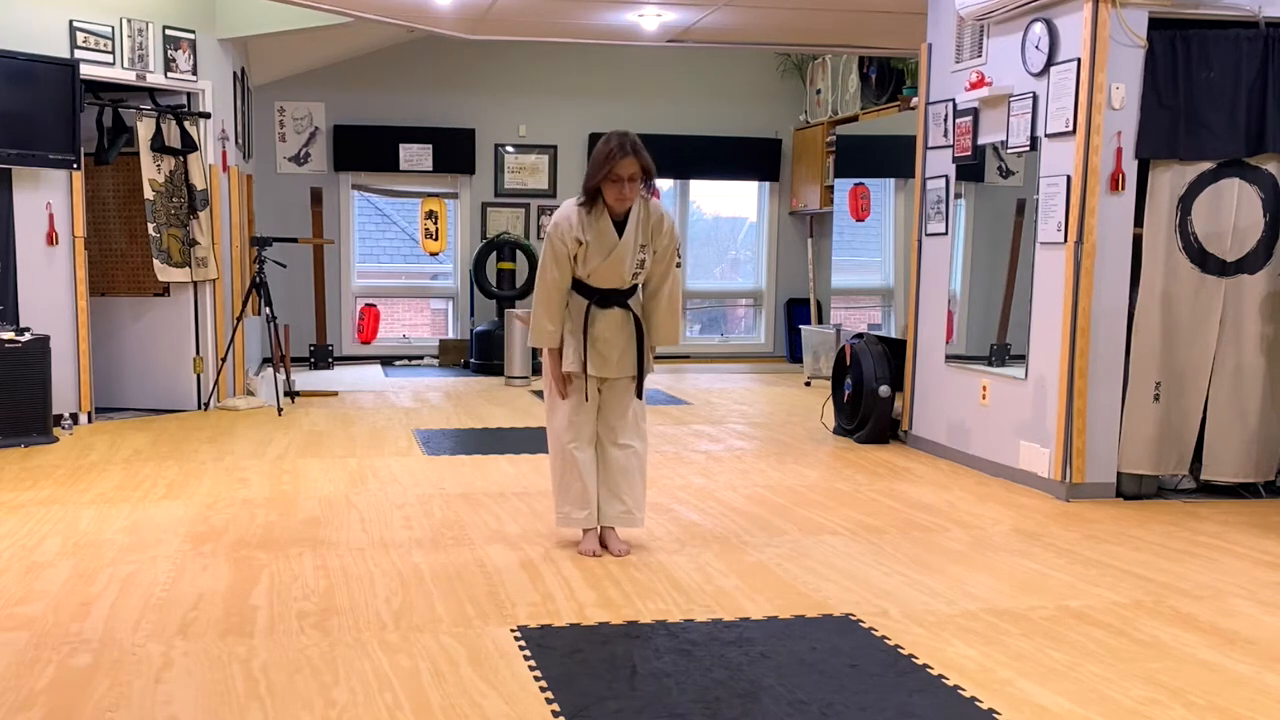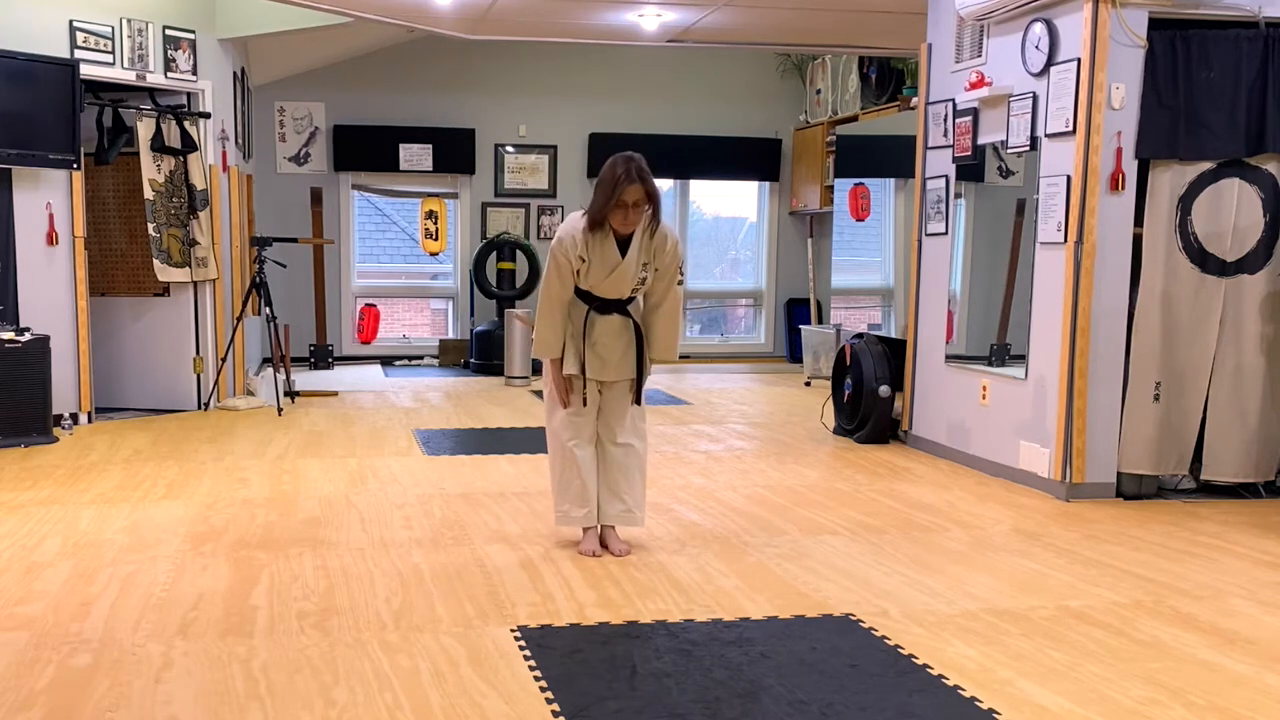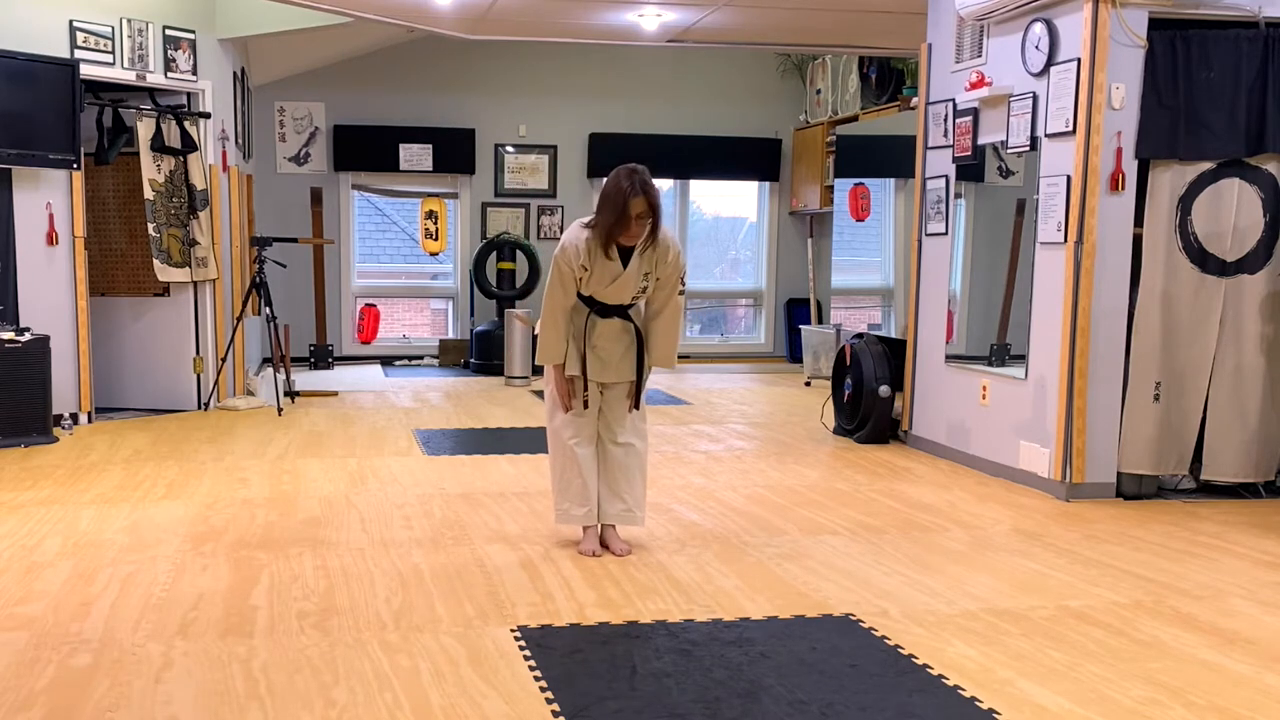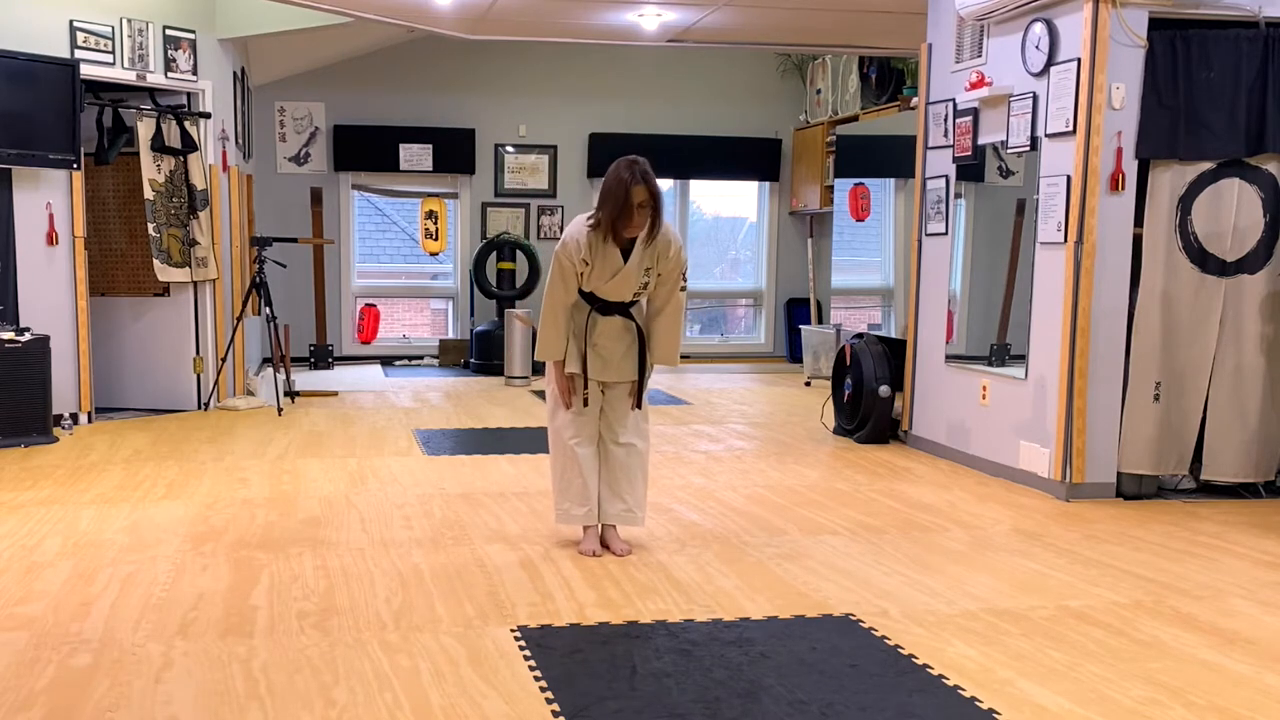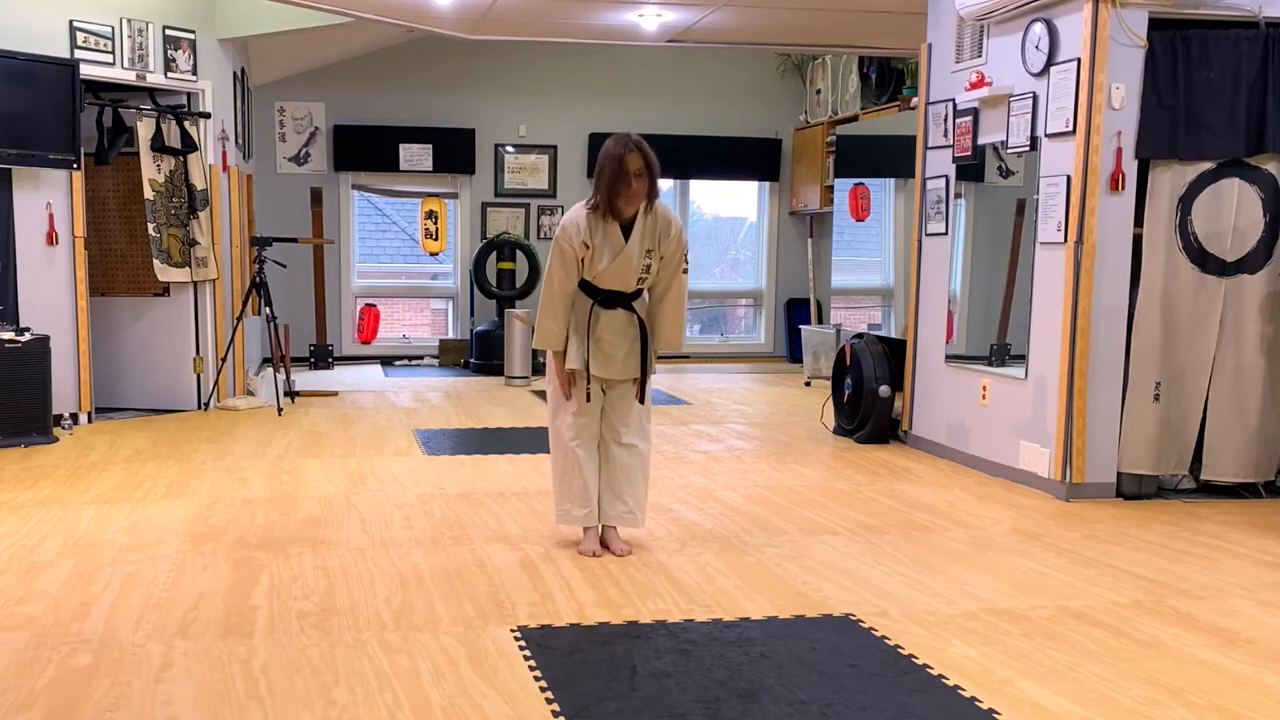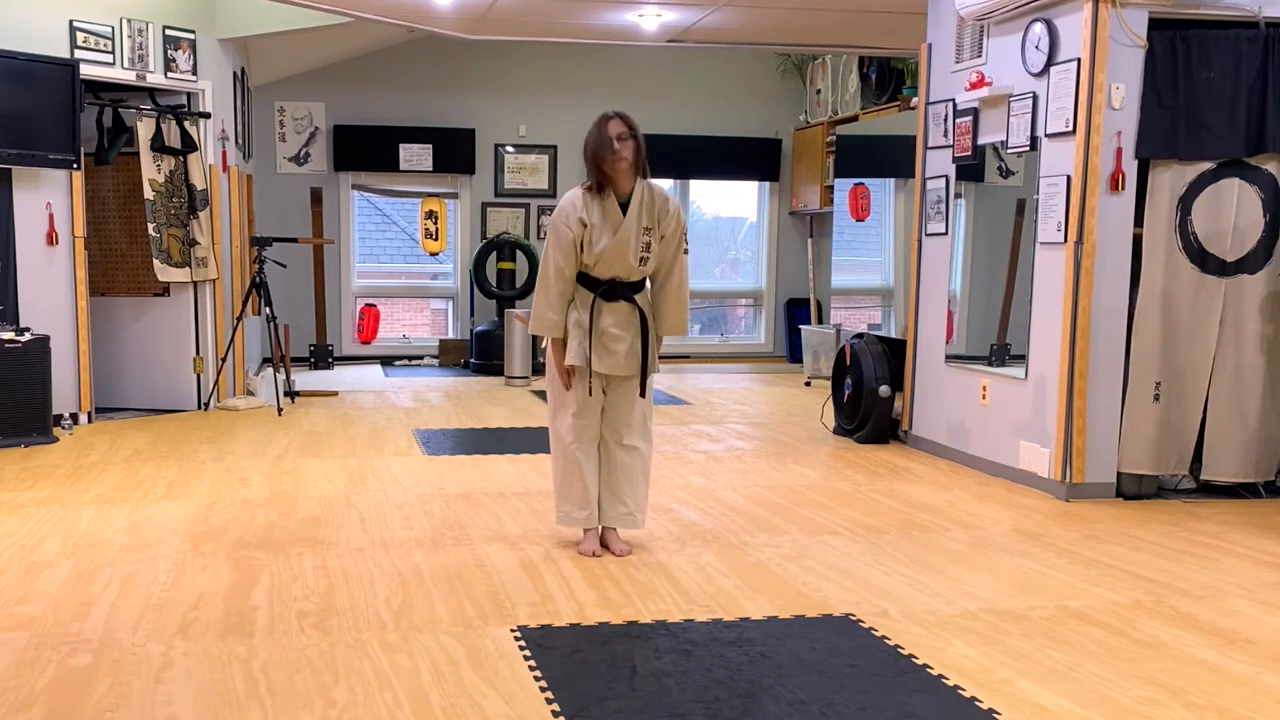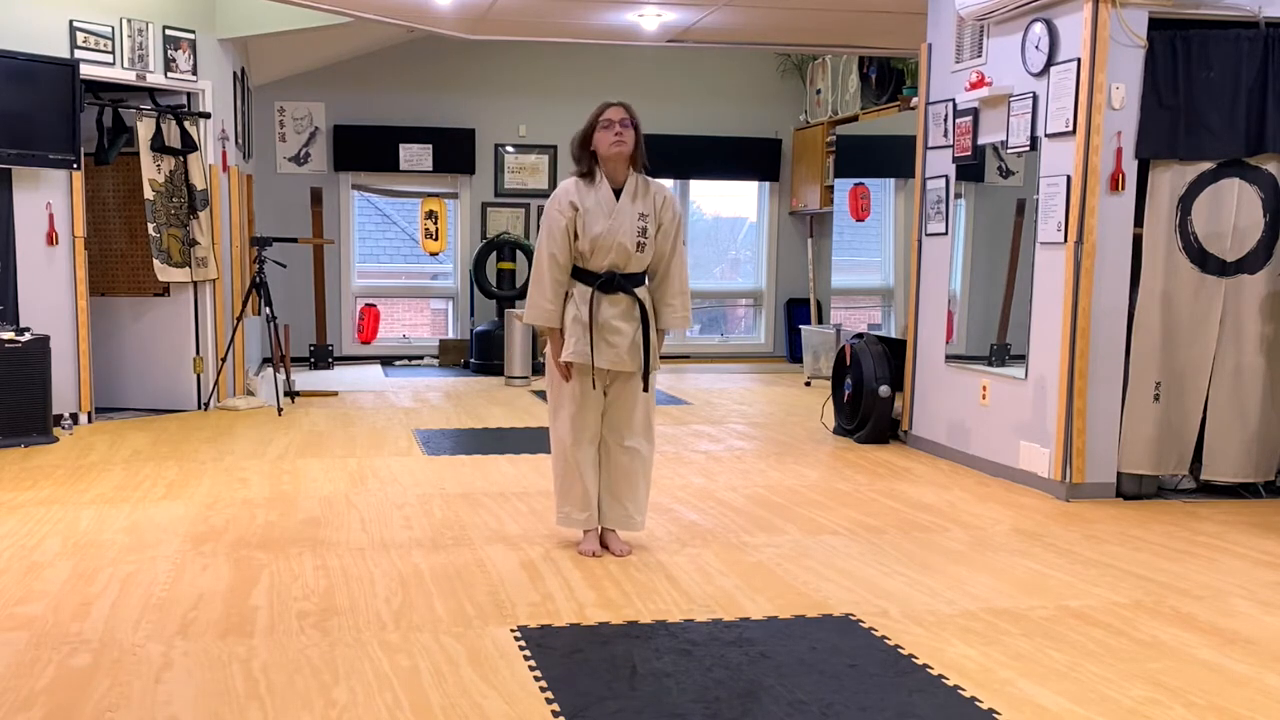
dt=0.2s
person 1, frame 1
left shoulder: (659, 222)
right shoulder: (569, 219)
left elbow: (661, 289)
right elbow: (551, 289)
left wrist: (650, 347)
right wrist: (553, 350)
left hip: (625, 329)
right hip: (576, 328)
left knee: (624, 430)
right knee: (573, 429)
left ankle: (610, 524)
right ankle: (587, 525)
person 1, frame 2
left shoulder: (663, 240)
right shoulder: (573, 235)
left elbow: (662, 304)
right elbow: (554, 301)
left wrist: (646, 361)
right wrist: (555, 363)
left hip: (625, 335)
right hip: (576, 334)
left knee: (624, 431)
right knee: (573, 429)
left ankle: (610, 524)
right ankle: (587, 524)
person 1, frame 3
left shoulder: (666, 251)
right shoulder: (576, 244)
left elbow: (663, 312)
right elbow: (557, 308)
left wrist: (644, 370)
right wrist: (558, 368)
left hip: (625, 338)
right hip: (576, 336)
left knee: (624, 431)
right knee: (574, 430)
left ankle: (611, 524)
right ankle: (588, 524)
person 1, frame 4
left shoulder: (667, 245)
right shoulder: (578, 239)
left elbow: (664, 309)
right elbow: (558, 304)
left wrist: (647, 367)
right wrist: (559, 365)
left hip: (627, 337)
right hip: (577, 335)
left knee: (626, 431)
right knee: (575, 429)
left ankle: (611, 524)
right ankle: (588, 525)
person 1, frame 5
left shoulder: (667, 226)
right shoulder: (578, 223)
left elbow: (667, 294)
right elbow: (558, 292)
left wrist: (652, 354)
right wrist: (558, 355)
left hip: (630, 332)
right hip: (580, 332)
left knee: (628, 432)
right knee: (577, 429)
left ankle: (612, 524)
right ankle: (588, 525)
person 1, frame 6
left shoulder: (664, 207)
right shoulder: (575, 206)
left elbow: (669, 279)
right elbow: (557, 277)
left wrist: (656, 340)
right wrist: (557, 342)
left hip: (632, 327)
right hip: (581, 325)
left knee: (629, 432)
right knee: (577, 430)
left ankle: (613, 525)
right ankle: (588, 525)
person 1, frame 7
left shoulder: (660, 198)
right shoulder: (569, 195)
left elbow: (669, 271)
right elbow: (551, 267)
left wrist: (659, 334)
right wrist: (554, 334)
left hip: (634, 323)
right hip: (580, 321)
left knee: (630, 433)
right knee: (577, 431)
left ankle: (613, 525)
right ankle: (588, 525)
